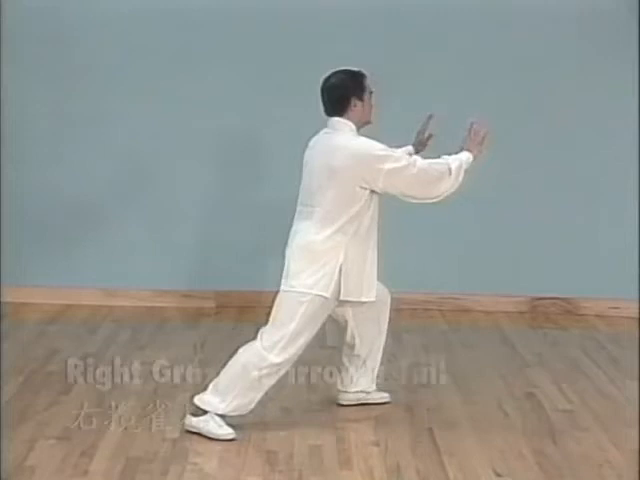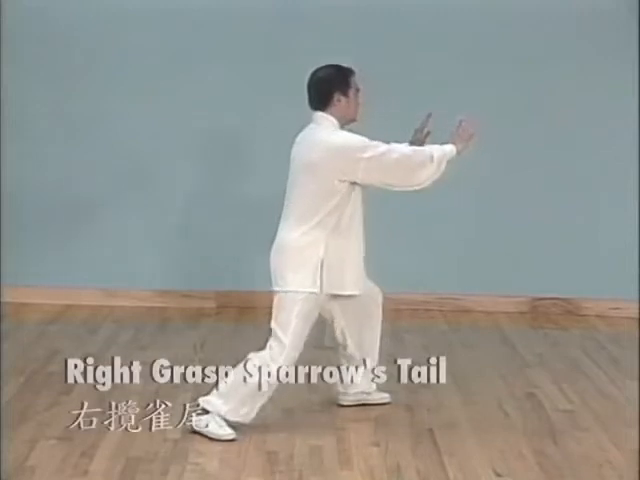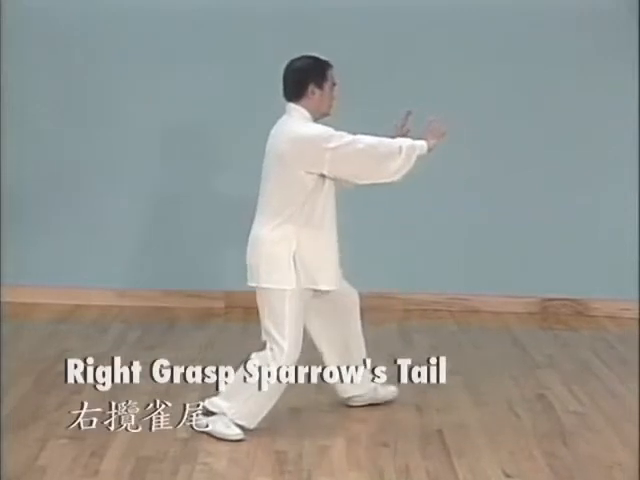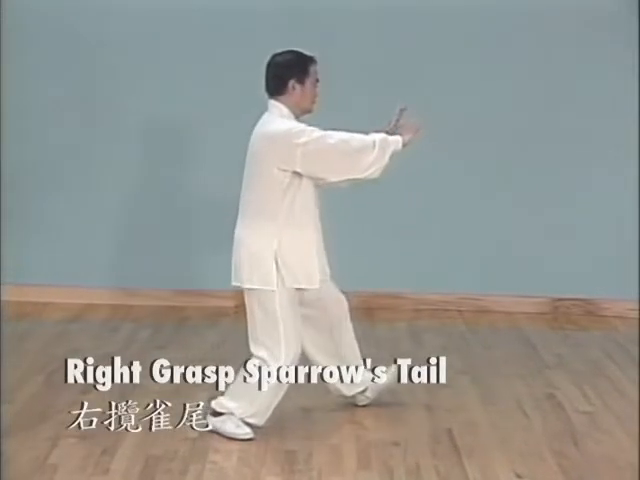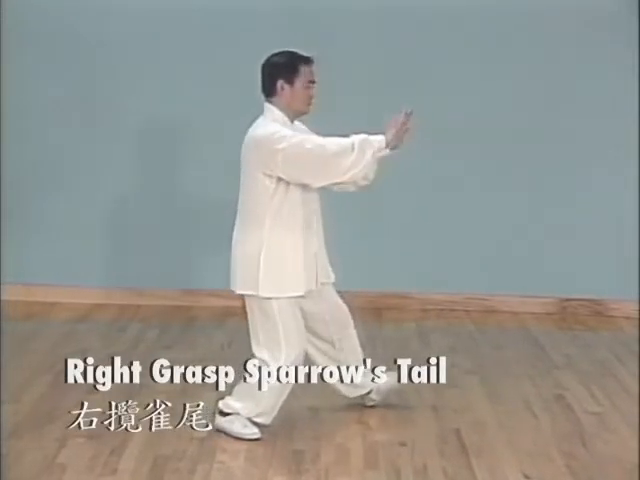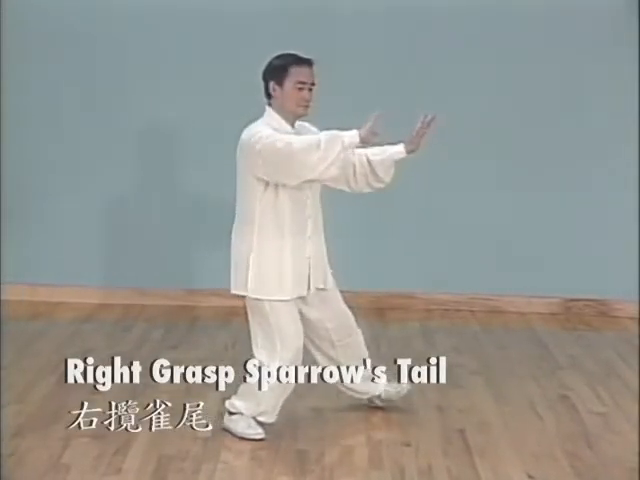
dt=0.5s
person 1, frame 1
left shoulder: (324, 142)
right shoulder: (358, 151)
right elbow: (427, 179)
left wrist: (412, 149)
right wrist: (467, 155)
left hip: (329, 260)
right hip: (318, 266)
left knee: (375, 303)
right knee: (277, 345)
left ankle: (356, 386)
right ankle: (210, 410)
person 1, frame 2
left shoulder: (315, 138)
right shoulder: (338, 146)
left elbow: (379, 160)
right elbow: (407, 168)
left wrist: (411, 145)
right wrist: (452, 148)
left hip: (324, 258)
right hip: (306, 263)
left knee: (366, 302)
right knee: (282, 351)
left ankle: (356, 386)
right ankle: (215, 410)
person 1, frame 3
left shoulder: (295, 132)
right shoulder: (306, 137)
left elbow: (353, 156)
right elbow: (365, 157)
left wrist: (393, 142)
right wrist: (422, 145)
left hip: (301, 254)
right hip: (283, 257)
left knee: (342, 306)
right knee: (283, 350)
left ankle: (358, 387)
right ankle: (223, 413)
person 1, frame 4
left shoulder: (284, 132)
right shoulder: (280, 134)
left elbow: (333, 159)
right elbow: (341, 153)
left wrist: (382, 141)
right wrist: (395, 142)
left hip: (291, 256)
right hip: (271, 260)
left knee: (330, 312)
right knee: (280, 350)
left ankle: (358, 386)
right ankle: (228, 411)
person 1, frame 5
left shoulder: (294, 133)
right shoulder: (267, 137)
left elbow: (333, 163)
right elbow: (330, 158)
left wrist: (385, 145)
right wrist: (382, 140)
left hip: (298, 259)
right hip: (270, 262)
left knee: (332, 321)
right knee: (284, 351)
left ankle: (363, 386)
right ankle: (235, 412)
person 1, frame 6
left shoulder: (305, 134)
right shoulder: (258, 139)
left elbow: (351, 167)
right elbow: (300, 157)
left wrist: (403, 149)
right wrist: (355, 137)
left hip: (305, 261)
right hip: (268, 263)
left knee: (336, 326)
right knee: (283, 347)
left ankle: (368, 387)
right ankle: (241, 411)
